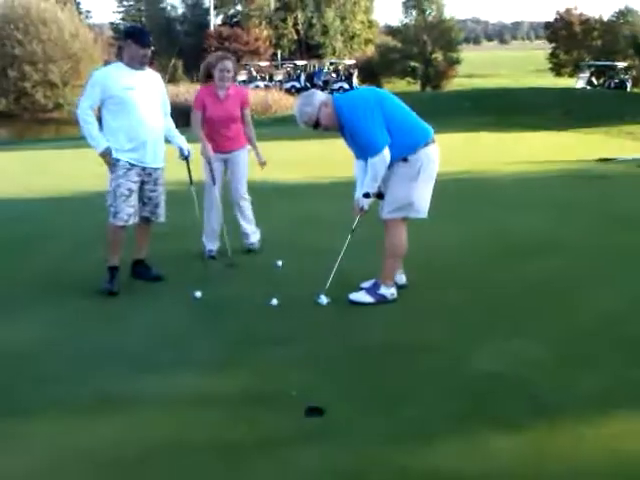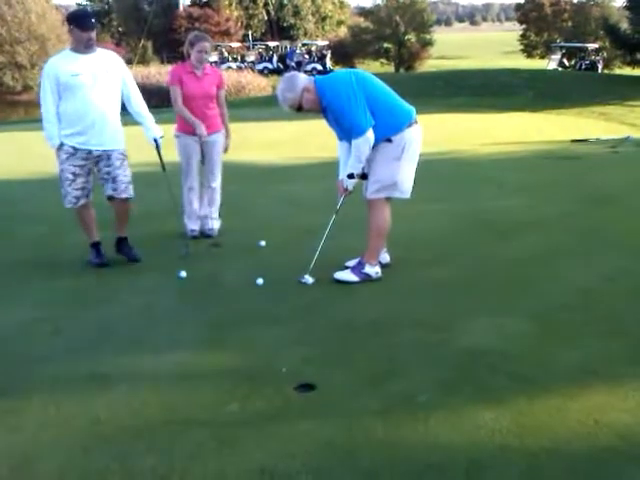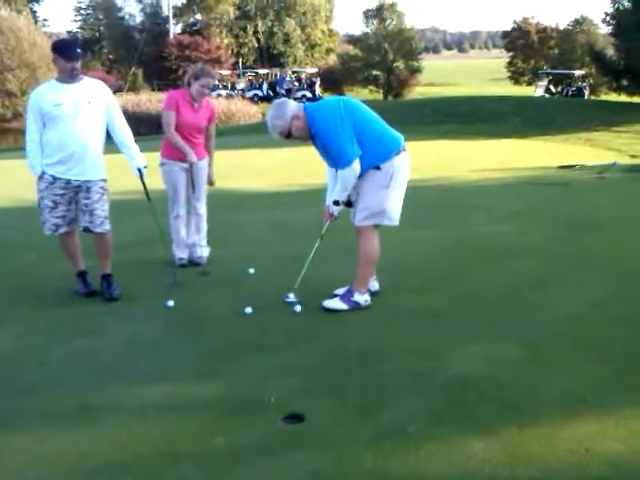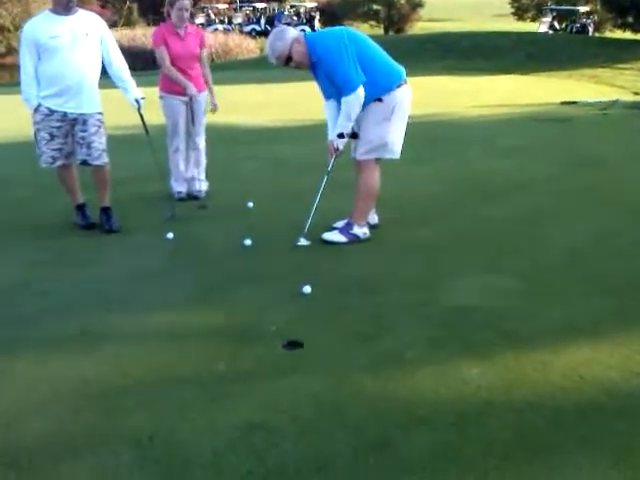
dt=1s
person 1, frame 1
left shoulder: (155, 78)
right shoulder: (105, 76)
left elbow: (164, 116)
right elbow: (84, 111)
left wrist: (179, 140)
right wrist: (101, 146)
left hip: (154, 161)
right hip: (124, 160)
left knee: (148, 215)
right knee: (120, 217)
left ankle: (140, 263)
right ankle: (112, 272)
person 1, frame 2
left shoulder: (112, 59)
right shoulder: (55, 65)
left elbow: (133, 96)
right elbow: (49, 109)
left wrist: (151, 127)
right wrist: (56, 142)
left hip: (111, 144)
right hip: (74, 146)
left knee: (122, 193)
right knee: (79, 200)
left ankle: (122, 240)
right ankle: (95, 246)
person 1, frame 3
left shoulder: (99, 89)
right shoulder: (40, 96)
left elbow: (119, 127)
right elbow: (33, 137)
left wrist: (136, 158)
right wrist: (38, 171)
left hip: (92, 174)
right hip: (55, 175)
left knee: (100, 227)
right knee: (64, 228)
left ankle: (107, 277)
right ankle: (81, 275)
person 1, frame 4
left shoulder: (94, 22)
right shoulder: (33, 28)
left elbow: (115, 60)
right elbow: (27, 70)
left wrist: (132, 90)
right wrist: (33, 102)
left hip: (88, 107)
right hip: (51, 109)
left knee: (99, 160)
right knee: (62, 161)
left ankle: (106, 210)
right ankle: (80, 208)
person 2, frame 1
left shoulder: (354, 108)
right shoulder: (345, 116)
left elbow: (379, 155)
right elbow: (363, 156)
left wrist: (367, 193)
right wrist: (360, 194)
left hip: (415, 155)
right hip: (403, 157)
left knee: (394, 219)
right knee: (392, 217)
left ankle: (385, 287)
right ankle: (395, 275)
person 2, frame 2
left shoulder: (338, 90)
right shoulder: (327, 96)
left elbow: (364, 136)
right elbow: (345, 137)
left wrist: (351, 175)
right wrist: (343, 176)
left hip: (398, 135)
right hip: (386, 137)
left knee: (377, 198)
right knee: (375, 196)
left ankle: (370, 265)
right ankle: (378, 253)
person 2, frame 3
left shoulder: (326, 117)
right shoulder: (317, 121)
left elbow: (349, 166)
right elbow: (335, 163)
left wrist: (337, 201)
right wrist: (330, 201)
left hip: (386, 162)
right hip: (375, 164)
left knee: (366, 226)
right knee: (364, 224)
left ankle: (359, 293)
right ankle: (368, 281)
person 2, frame 4
left shoulder: (329, 45)
right shoulder: (316, 56)
left elbow: (354, 93)
right elbow: (331, 97)
left wrist: (341, 133)
right wrist: (333, 135)
left hip: (388, 96)
right hip: (373, 99)
left knee: (367, 161)
right knee: (363, 159)
left ankle: (358, 227)
right ankle: (366, 214)
person 3, frame 1
left shoulder: (241, 93)
right shoulder: (202, 94)
left elbow: (247, 125)
right elbow: (196, 125)
left wrist: (257, 151)
right wrist: (205, 144)
left hip: (238, 150)
right hip: (212, 152)
left knee: (240, 193)
right knee: (212, 197)
left ankle: (251, 236)
right ankle: (211, 243)
person 3, frame 2
left shoulder: (216, 74)
right shoulder: (177, 72)
left elbow: (221, 106)
right elbow: (177, 105)
left wrist: (228, 134)
right wrist: (197, 124)
left hip: (214, 133)
right hip: (188, 134)
left knee: (213, 179)
right knee: (191, 180)
left ankle: (210, 222)
right ankle: (192, 224)
person 3, frame 3
left shoulder: (210, 107)
right shoulder: (174, 97)
left elbow: (210, 139)
right elbow: (169, 131)
left wrist: (210, 167)
right wrist: (188, 152)
left hip: (199, 161)
right hip: (173, 161)
left knee: (198, 206)
right knee: (178, 207)
left ankle: (198, 250)
right ankle: (180, 252)
person 3, frame 4
left shoulder: (198, 33)
right shoulder: (160, 32)
left elbow: (204, 66)
right elbow: (166, 67)
left wrist: (212, 94)
right wrist: (186, 85)
left hip: (198, 93)
right hip: (172, 95)
left knee: (197, 140)
right knee: (177, 140)
left ankle: (197, 183)
right ankle: (179, 185)
